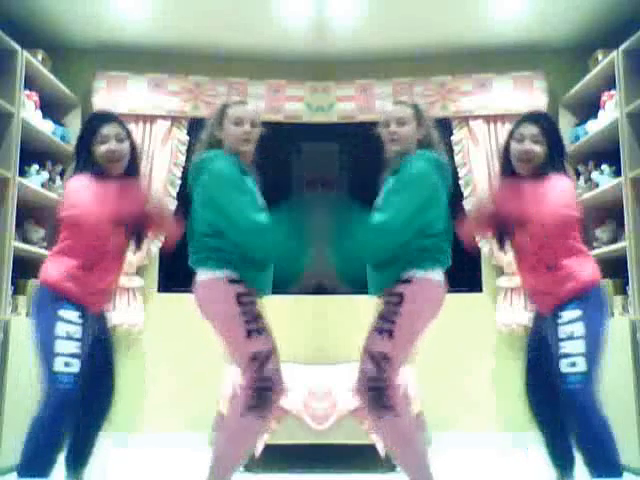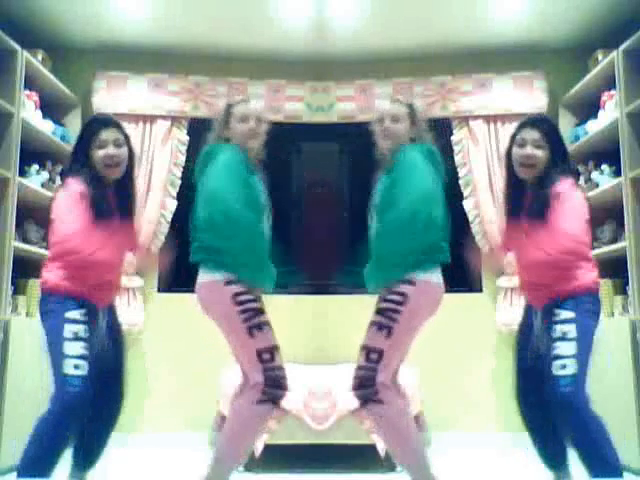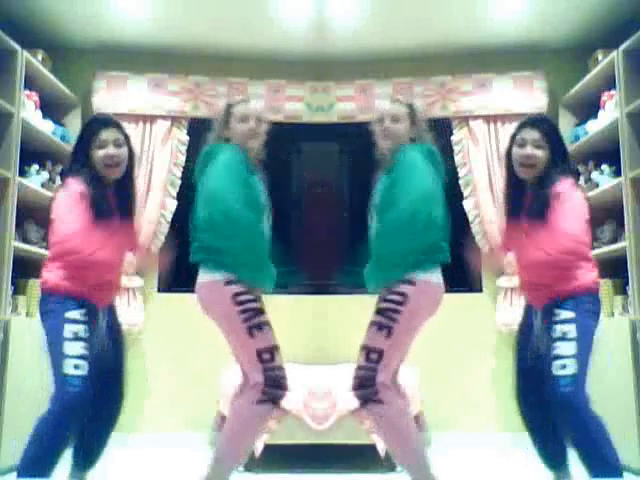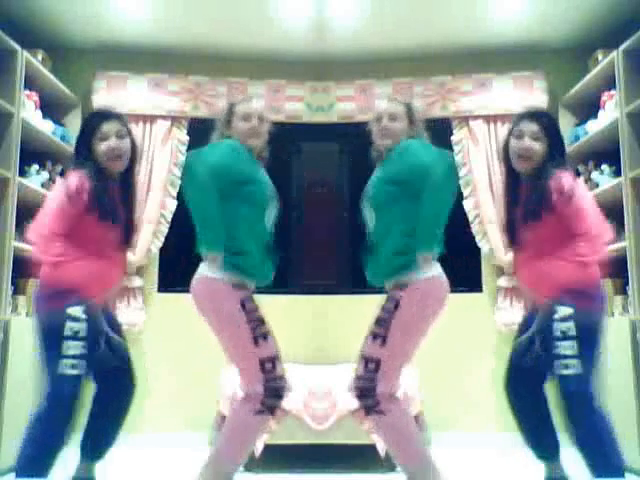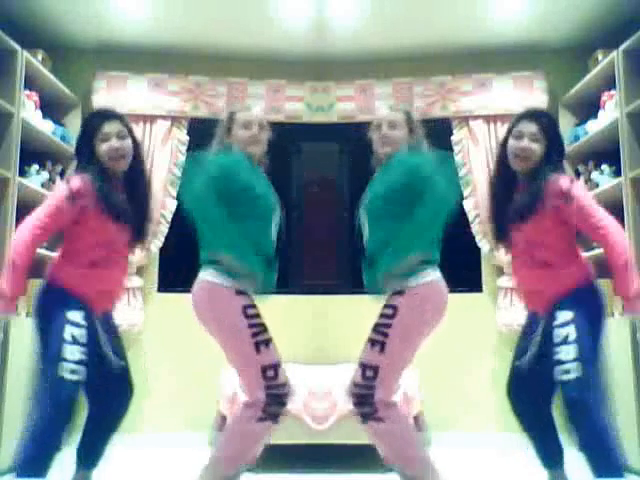
dt=0.1s
person 1, frame 1
left shoulder: (242, 173)
right shoulder: (220, 169)
left elbow: (258, 227)
right elbow: (247, 226)
right wrist: (289, 242)
left hip: (236, 285)
right hip: (225, 282)
left knee: (259, 386)
right knee: (262, 387)
person 1, frame 2
left shoulder: (248, 170)
right shoulder: (227, 160)
right elbow: (225, 212)
left wrist: (260, 271)
right wrist: (258, 269)
left hip: (237, 284)
right hip: (226, 283)
left knee: (258, 382)
right knee: (270, 381)
person 1, frame 3
left shoulder: (248, 171)
right shoulder: (227, 161)
right elbow: (224, 210)
left wrist: (264, 270)
right wrist: (264, 270)
left hip: (240, 285)
right hip: (227, 284)
left knee: (258, 382)
right knee: (269, 380)
person 1, frame 4
left shoulder: (251, 168)
right shoulder: (229, 154)
right elbow: (199, 166)
left wrist: (262, 263)
right wrist: (213, 242)
left hip: (234, 284)
right hip: (224, 283)
left knee: (261, 387)
right knee: (268, 388)
person 1, frame 5
left shoulder: (252, 178)
right shoulder: (234, 170)
right elbow: (198, 184)
right wrist: (229, 247)
left hip: (235, 293)
right hip: (223, 292)
left knee: (272, 393)
right knee: (270, 394)
person 2, frame 1
left shoulder: (419, 170)
right shoulder: (397, 173)
left elbow: (394, 226)
right elbow: (382, 227)
left wrist: (349, 239)
left hip: (414, 283)
right hip: (402, 285)
left knee: (377, 387)
right knee: (378, 387)
person 2, frame 2
left shoulder: (412, 162)
right shoulder: (390, 171)
left elbow: (419, 209)
left wrist: (385, 270)
right wrist: (379, 272)
left hip: (412, 283)
right hip: (402, 284)
left knee: (369, 382)
right knee: (380, 383)
person 2, frame 3
left shoulder: (412, 161)
right shoulder: (391, 171)
left elbow: (418, 208)
left wrist: (377, 270)
right wrist: (375, 272)
left hip: (411, 284)
right hip: (398, 284)
left knee: (370, 382)
right knee: (381, 382)
person 2, frame 4
left shoulder: (410, 155)
right shoulder: (389, 168)
left elbow: (440, 166)
left wrist: (425, 242)
right wrist: (379, 264)
left hip: (415, 284)
right hip: (406, 284)
left knee: (371, 389)
right knee: (378, 387)
person 2, frame 5
left shoulder: (405, 169)
right shoulder: (388, 178)
left elbow: (442, 186)
left wrist: (413, 248)
left hip: (416, 292)
right hip: (404, 293)
left knee: (369, 395)
right knee: (366, 393)
person 3, frame 1
left shoulder: (556, 185)
right shoulder: (512, 194)
left elbow: (545, 209)
right elbow: (468, 231)
left wrist: (500, 197)
right wrist: (484, 209)
left hip: (578, 299)
right hip: (544, 306)
left knee: (576, 392)
right knee: (541, 396)
person 3, frame 2
left shoulder: (564, 190)
right shoulder: (520, 198)
left elbow: (569, 240)
right elbow: (520, 240)
left wrist: (507, 252)
right wrist: (498, 252)
left hip: (573, 301)
right hip: (538, 306)
left knee: (567, 395)
right knee: (531, 396)
person 3, frame 3
left shoulder: (562, 190)
right shoulder: (519, 195)
left elbow: (565, 242)
left wrist: (508, 250)
left hip: (572, 303)
right hip: (537, 306)
left knee: (566, 396)
right knee: (530, 395)
person 3, frame 4
left shoulder: (562, 183)
right shoulder: (519, 190)
left elbow: (596, 236)
left wrist: (560, 279)
left hip: (573, 300)
right hip: (543, 303)
left knee: (576, 394)
right knee: (520, 385)
person 3, frame 5
left shoulder: (559, 187)
right shoulder: (509, 190)
left elbow: (608, 231)
left hip: (572, 302)
right hip: (540, 309)
left knee: (578, 396)
right knee: (522, 393)
person 4, frame 1
left shoulder: (126, 194)
right shoulder: (83, 185)
left elbow: (171, 232)
right elbow: (96, 208)
left wrist: (155, 210)
right wrist: (140, 197)
left hip: (96, 304)
right hip: (62, 299)
left knee: (98, 395)
right knee: (64, 392)
person 4, frame 2
left shoulder: (119, 198)
right shoulder: (75, 190)
left elbow: (114, 241)
right elbow: (71, 241)
left wrist: (139, 251)
right wrist: (132, 252)
left hip: (101, 306)
right hip: (67, 301)
left knee: (108, 397)
right knee: (73, 395)
person 4, frame 3
left shoulder: (119, 195)
right shoulder: (77, 190)
right elbow: (73, 241)
right wrist: (131, 248)
left hip: (101, 306)
right hip: (67, 302)
left knee: (109, 396)
right knee: (73, 395)
person 4, frame 4
left shoulder: (120, 190)
right shoulder: (77, 183)
right elbow: (42, 236)
right wrist: (78, 279)
left hip: (95, 303)
right hip: (65, 300)
left knee: (119, 385)
right knee: (63, 394)
person 4, frame 5
left shoulder: (129, 190)
right shoulder: (80, 187)
right elbow: (31, 232)
left hip: (99, 310)
right hip: (67, 302)
left knee: (117, 393)
right knee: (60, 397)
